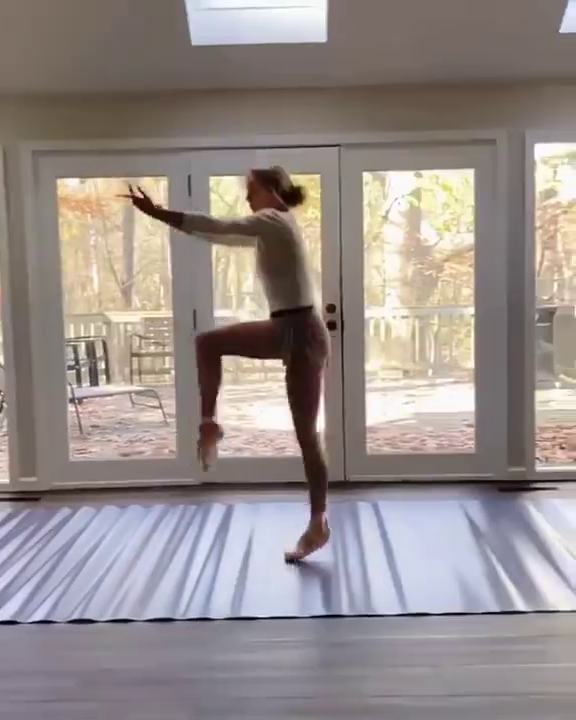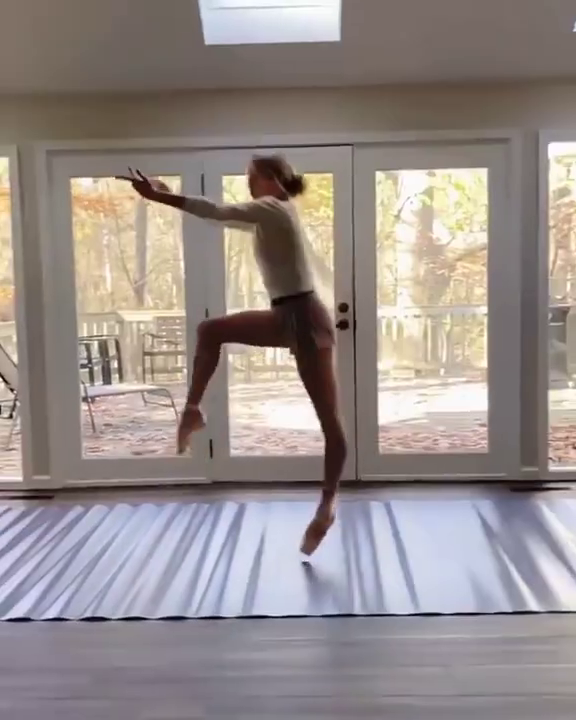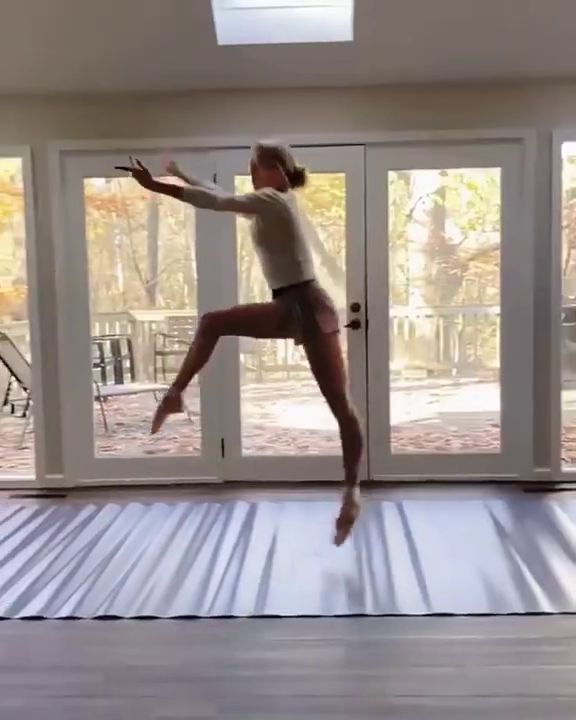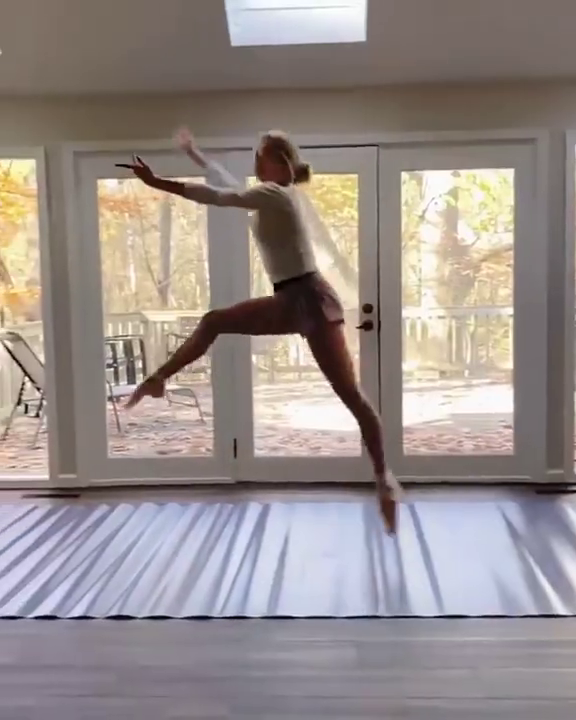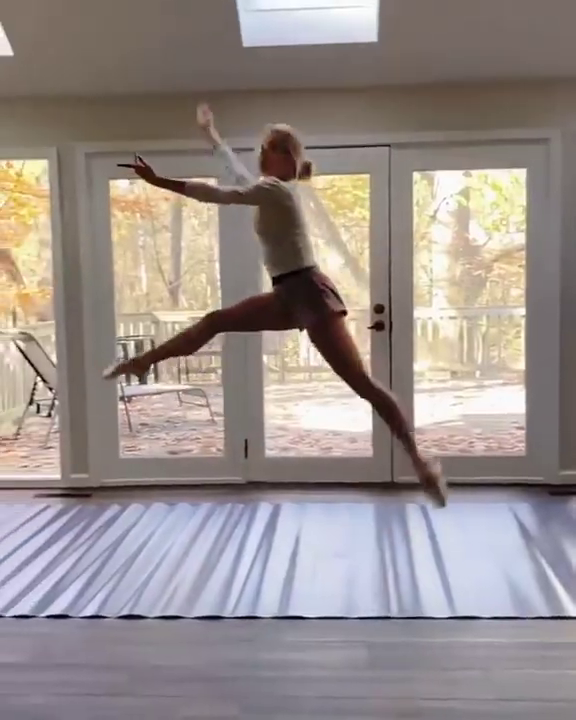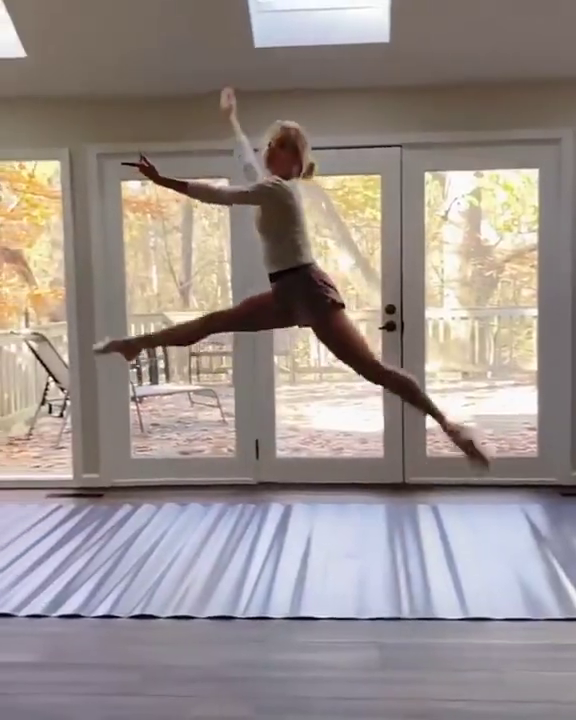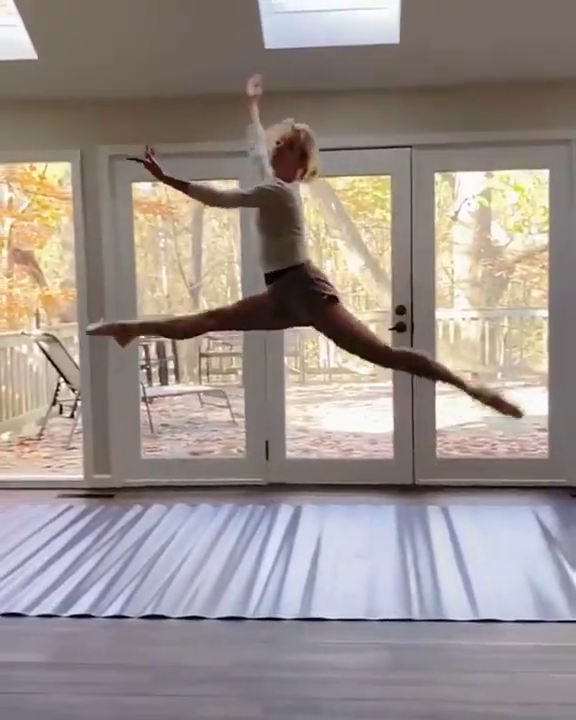
dt=0.2s
person 1, frame 1
left shoulder: (275, 221)
right shoulder: (269, 229)
left elbow: (218, 226)
right elbow: (218, 233)
left wrist: (159, 213)
right wrist: (163, 214)
left hip: (301, 331)
right hip: (284, 329)
left knee: (306, 434)
right knee: (206, 342)
left ankle: (318, 523)
right ankle: (208, 423)
person 1, frame 2
left shoulder: (273, 209)
right shoulder: (270, 215)
left elbow: (217, 211)
right elbow: (221, 215)
left wrist: (159, 196)
right wrist: (168, 194)
left hip: (305, 317)
right hip: (284, 317)
left knee: (328, 417)
right knee: (210, 330)
left ankle: (326, 507)
right ankle: (193, 409)
person 1, frame 3
left shoulder: (273, 200)
right shoulder: (270, 204)
left elbow: (216, 201)
right elbow: (221, 195)
left wrist: (157, 185)
right wrist: (179, 175)
left hip: (308, 306)
right hip: (286, 308)
left knee: (339, 404)
right knee: (212, 323)
left ankle: (350, 494)
right ankle: (176, 394)
person 1, frame 4
left shoulder: (274, 195)
right shoulder: (269, 197)
left elbow: (216, 196)
right elbow: (227, 181)
left wrist: (158, 182)
right wrist: (193, 153)
left hip: (312, 299)
right hip: (288, 301)
left knee: (351, 394)
right knee: (215, 321)
left ankle: (384, 478)
right ankle: (158, 378)
person 1, frame 5
left shoulder: (275, 190)
right shoulder: (268, 189)
left elbow: (217, 195)
right elbow: (237, 167)
left wrist: (159, 180)
right wrist: (211, 133)
left hip: (311, 293)
right hip: (287, 296)
left knee: (362, 382)
right knee: (215, 321)
left ankle: (416, 456)
right ankle: (145, 360)
person 1, frame 6
left shoulder: (277, 190)
right shoulder: (271, 186)
left elbow: (217, 195)
right elbow: (247, 156)
left wrist: (163, 180)
right wrist: (231, 116)
left hip: (309, 290)
right hip: (286, 294)
left knee: (373, 368)
right knee: (214, 321)
left ankle: (446, 424)
right ankle: (138, 342)
person 1, frame 7
left shoulder: (278, 192)
right shoulder: (272, 183)
left elbow: (216, 197)
right elbow: (257, 144)
left wrist: (166, 178)
right wrist: (252, 102)
left hip: (306, 291)
right hip: (283, 296)
left knee: (384, 353)
right knee: (208, 320)
left ankle: (469, 387)
right ankle: (133, 327)
